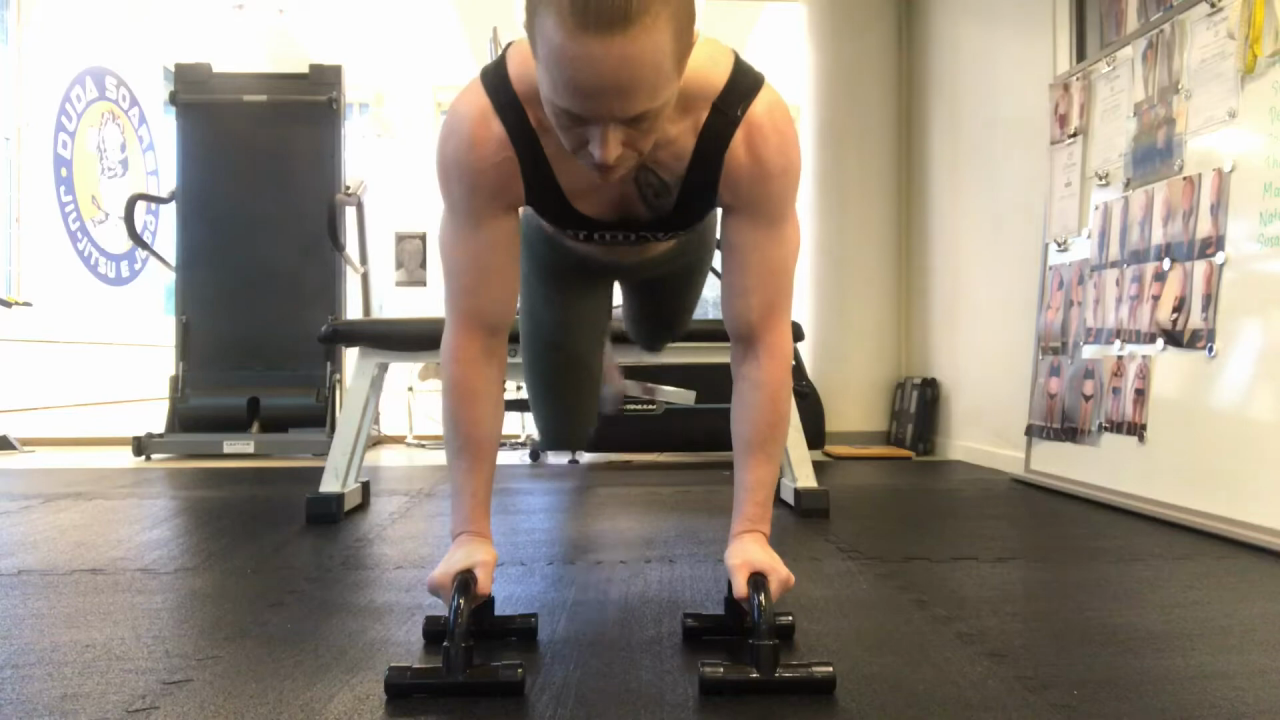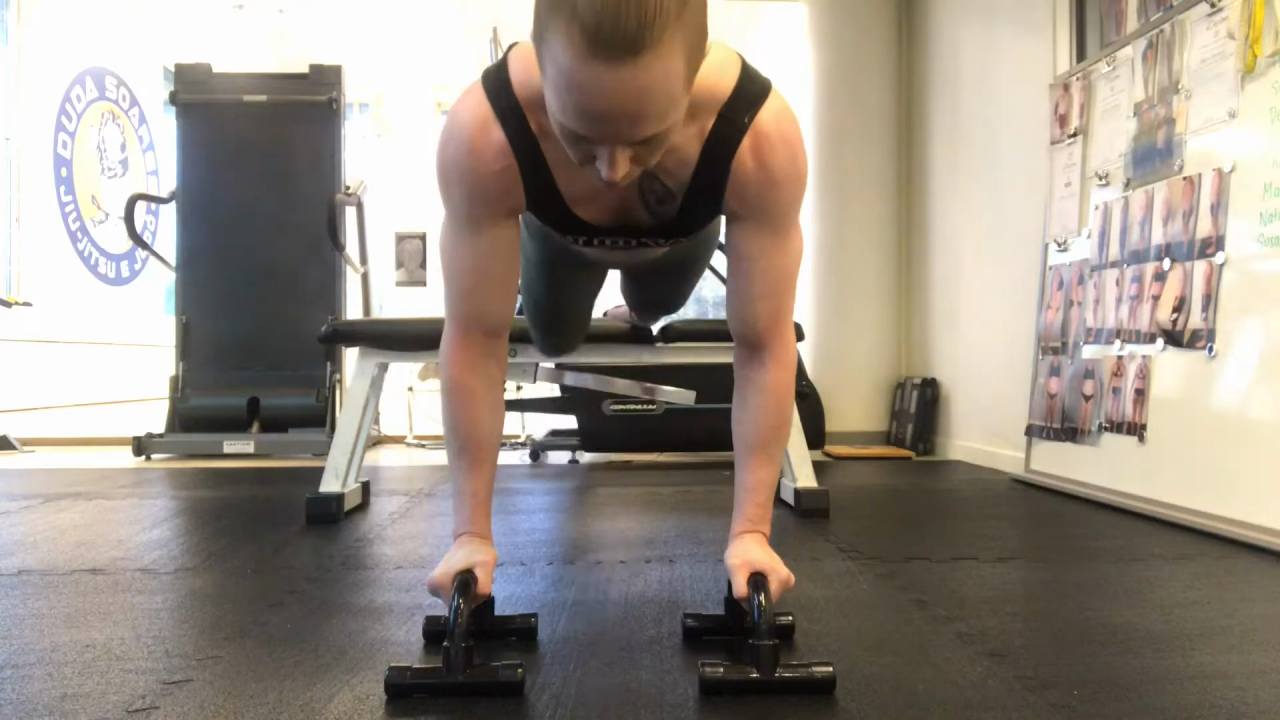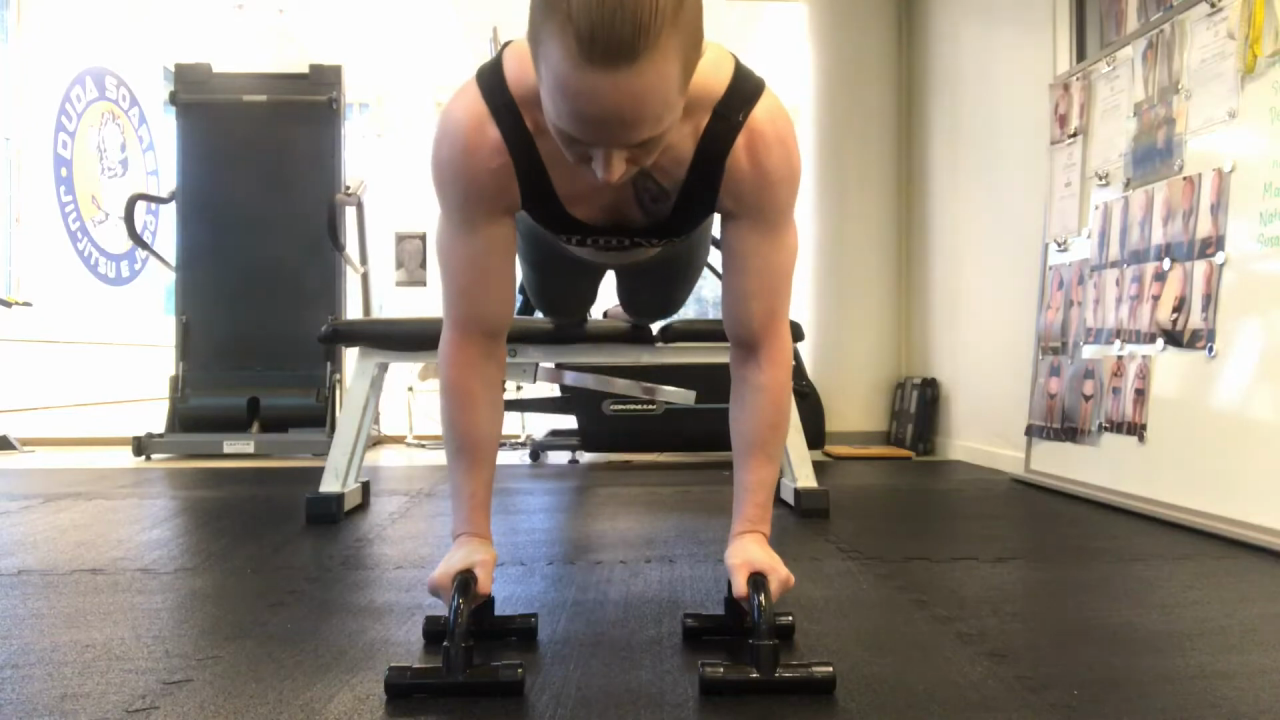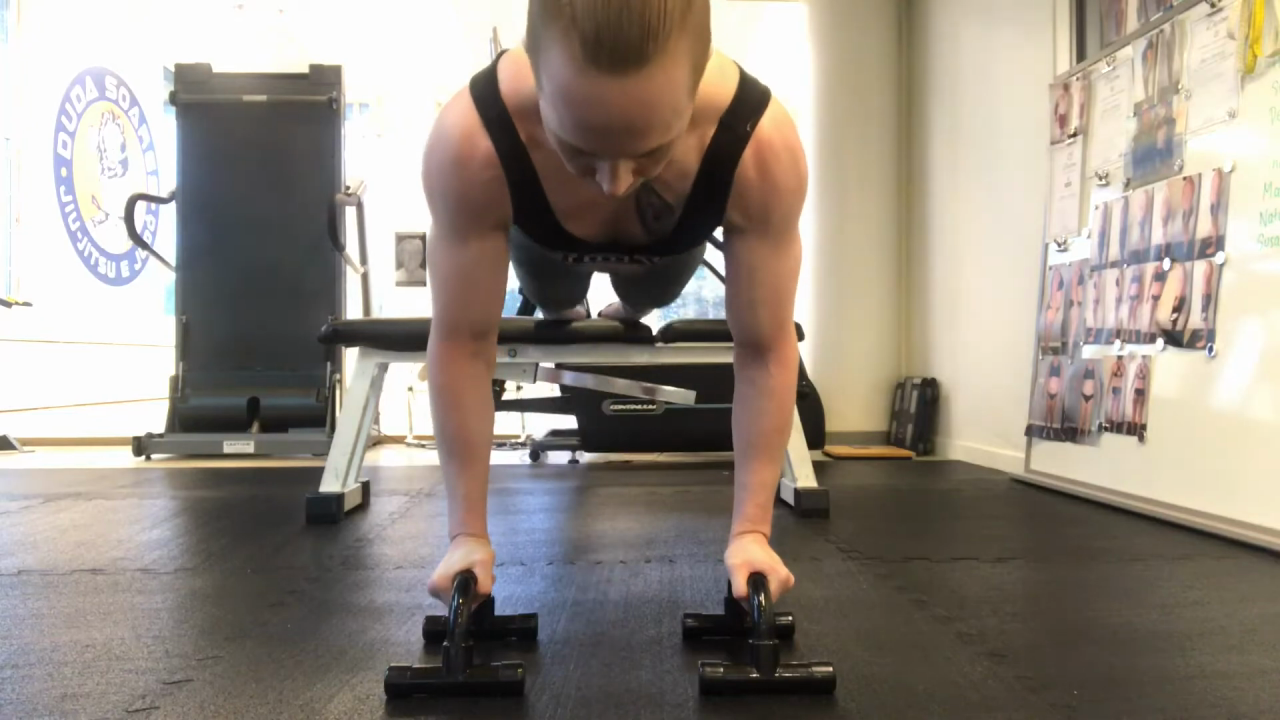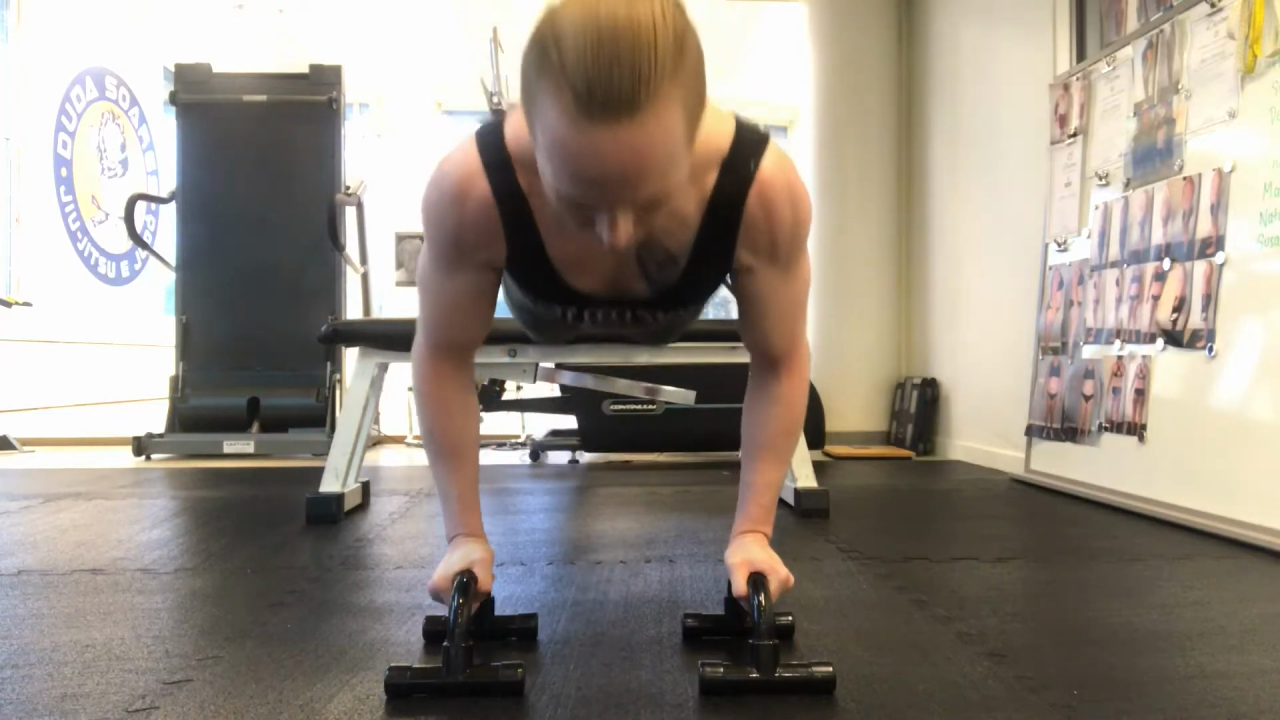
dt=0.3s
person 1, frame 1
left shoulder: (753, 129)
right shoulder: (483, 129)
left elbow: (760, 340)
right elbow: (476, 337)
left wrist: (751, 529)
right wrist: (470, 531)
left hip: (675, 243)
right hip: (560, 245)
left knee: (655, 338)
right knee: (564, 433)
person 1, frame 2
left shoulder: (760, 136)
right shoulder: (483, 133)
left elbow: (764, 345)
right elbow: (476, 340)
left wrist: (750, 531)
right wrist: (470, 533)
left hip: (677, 238)
right hip: (559, 236)
left knee: (654, 310)
person 1, frame 3
left shoulder: (754, 135)
right shoulder: (477, 130)
left elbow: (758, 345)
right elbow: (475, 339)
left wrist: (751, 530)
right wrist: (471, 532)
left hip: (672, 238)
right hip: (553, 236)
left knee: (652, 312)
right knee: (559, 311)
person 1, frame 4
left shoulder: (761, 146)
right shoulder: (470, 141)
left elbow: (765, 350)
right elbow: (462, 344)
left wrist: (750, 531)
right wrist: (467, 535)
left hip: (666, 255)
right hip: (547, 251)
left knee: (642, 306)
right knee: (554, 306)
left ankle: (625, 314)
person 1, frame 5
left shoulder: (765, 189)
right shoulder: (469, 187)
left elbow: (779, 362)
right elbow: (443, 356)
left wrist: (752, 531)
right wrist: (464, 534)
right hip: (549, 303)
left knee: (653, 336)
right knee: (549, 334)
